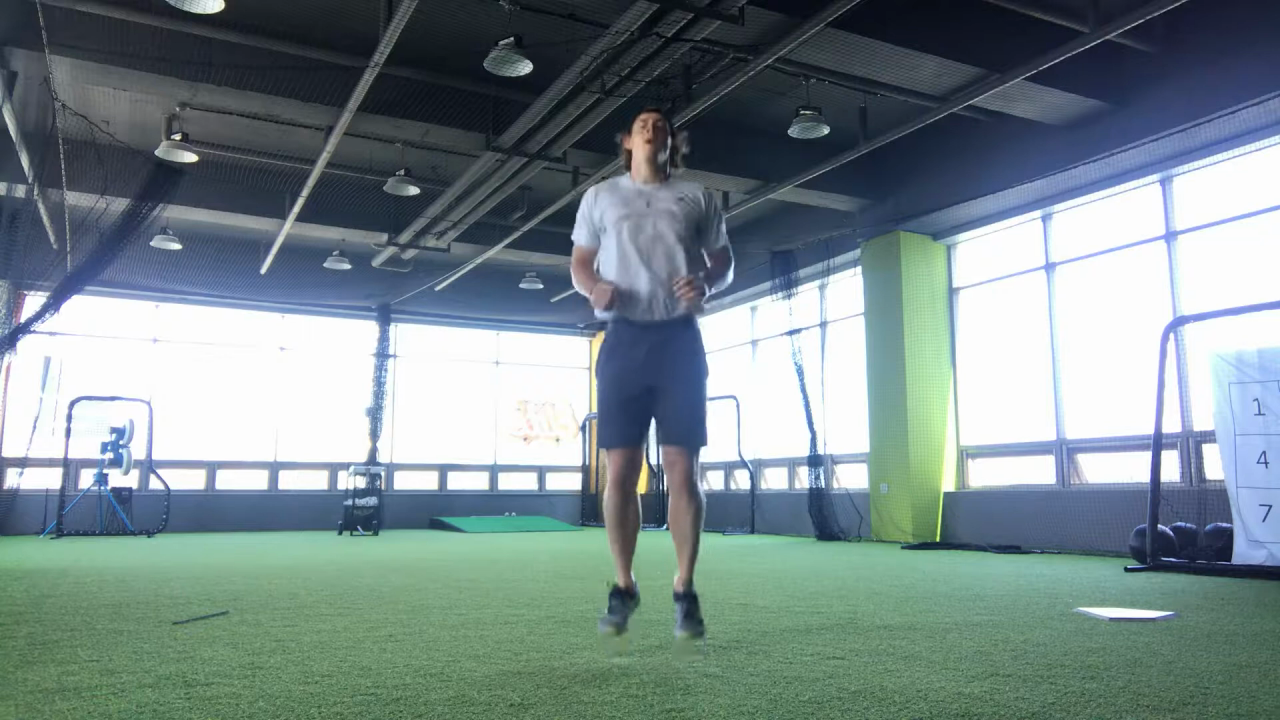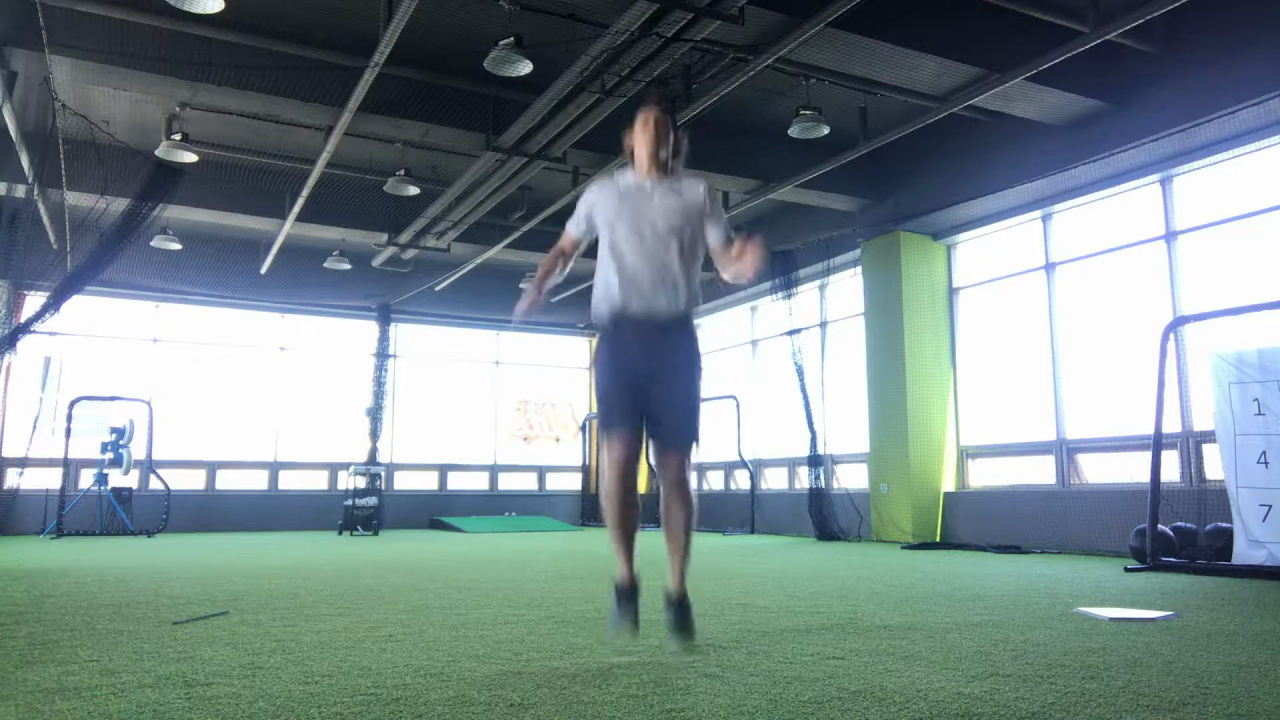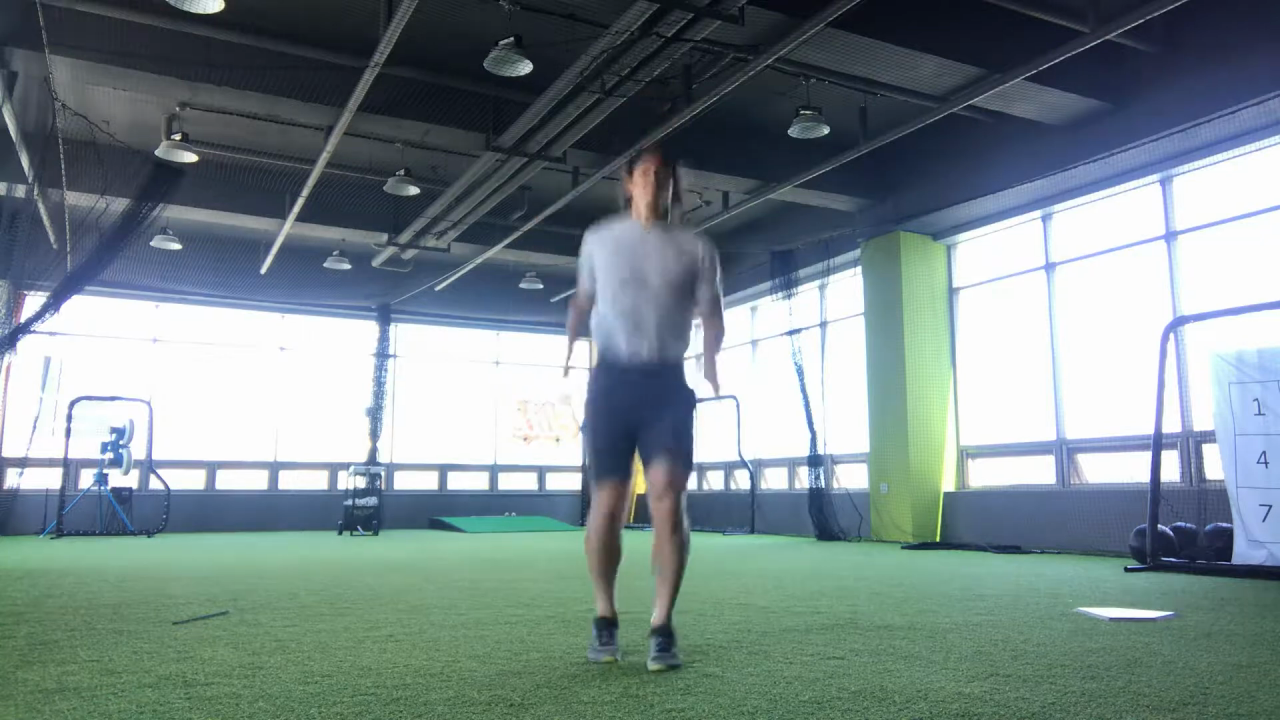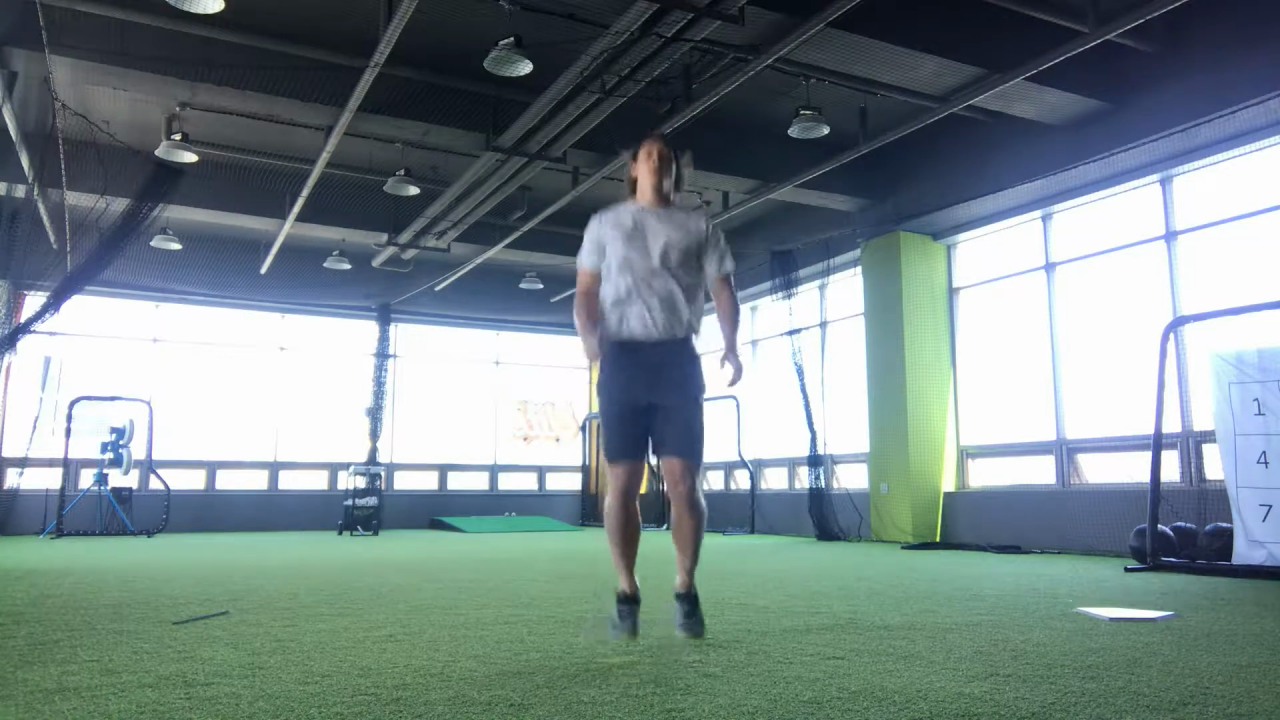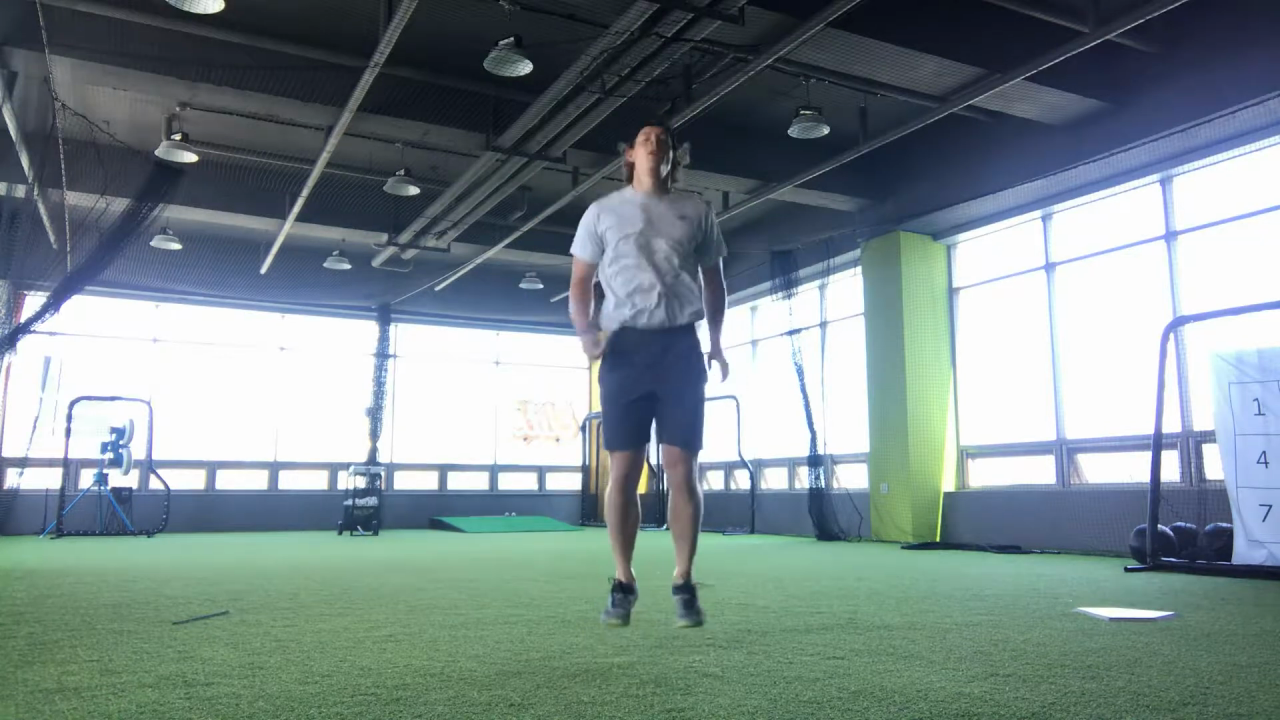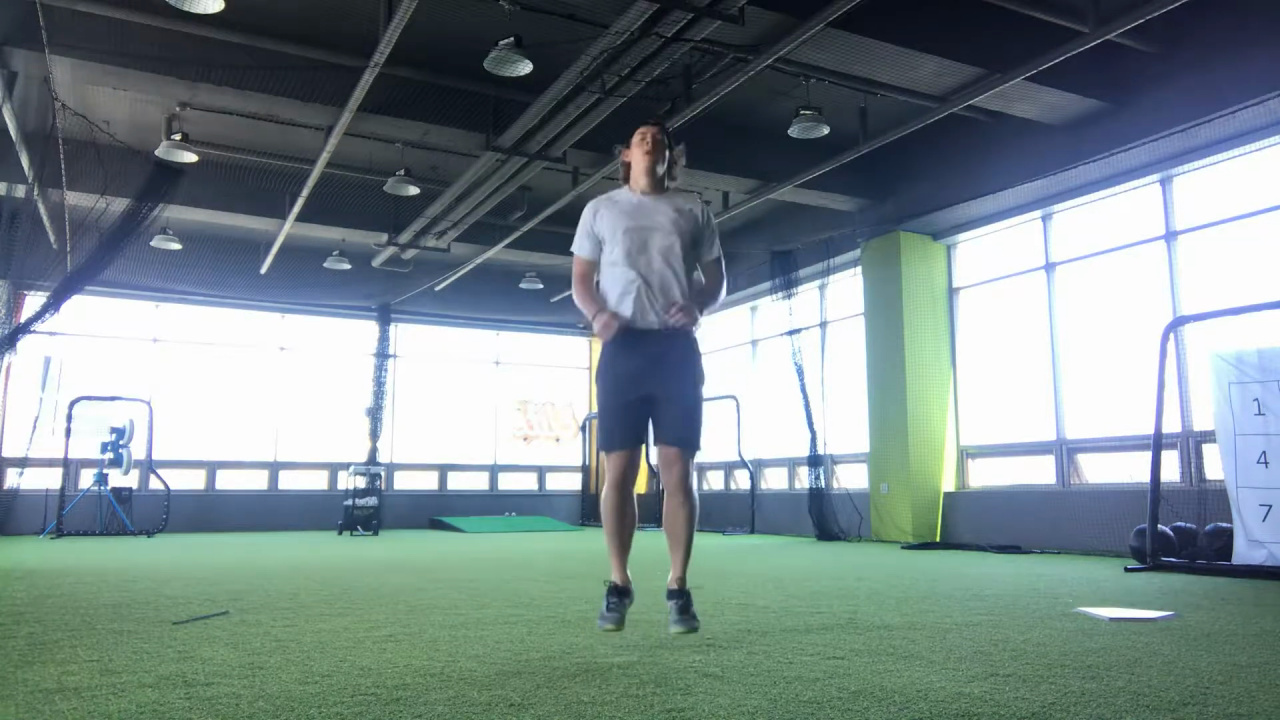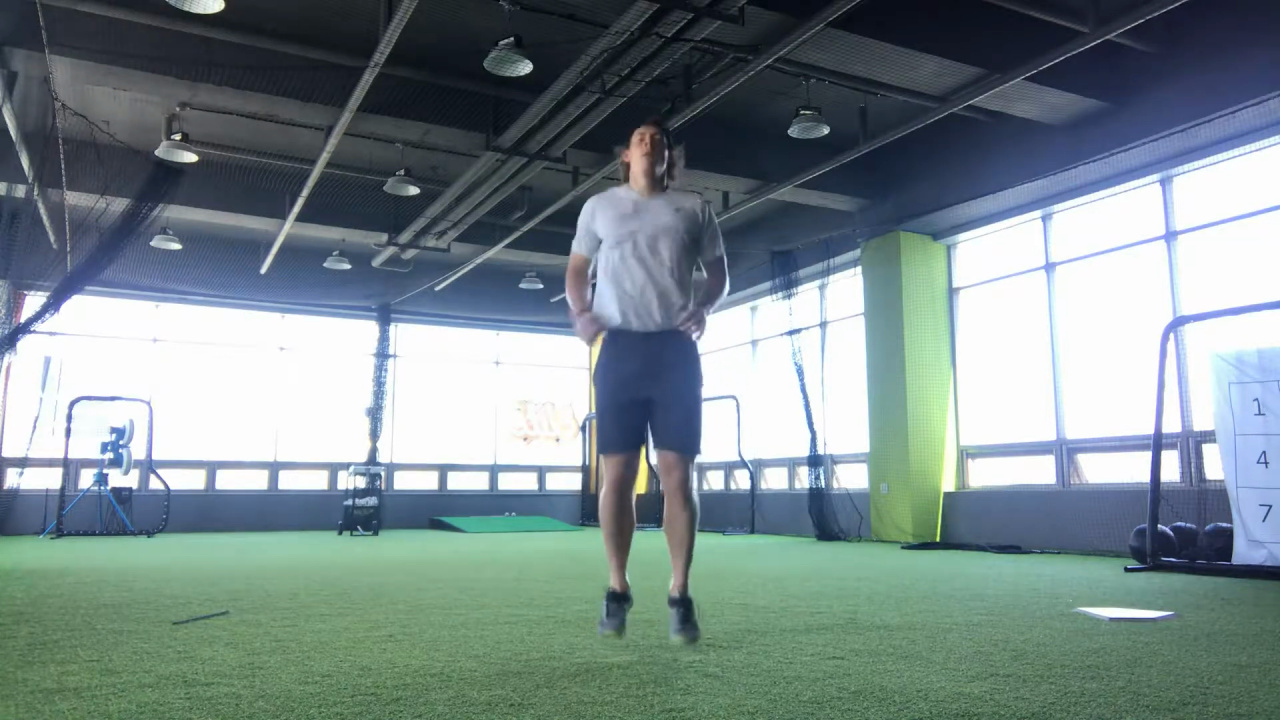
dt=0.4s
person 1, frame 1
left shoulder: (697, 197)
right shoulder: (600, 196)
left elbow: (724, 261)
right elbow: (579, 262)
left wrist: (706, 282)
right wrist: (593, 287)
left hip: (679, 339)
right hip: (623, 340)
left knee: (681, 469)
right knee: (620, 470)
left ankle: (684, 591)
right ankle: (623, 586)
person 1, frame 2
left shoulder: (696, 194)
right shoulder: (601, 193)
left elbow: (728, 268)
right elbow: (567, 247)
left wrist: (746, 261)
right wrist: (536, 289)
left hip: (675, 339)
right hip: (619, 334)
left knee: (674, 473)
right knee: (620, 459)
left ankle: (678, 593)
right ankle: (625, 581)
person 1, frame 3
left shoulder: (695, 246)
right shoulder: (600, 238)
left elbow: (711, 315)
right elbow: (584, 300)
left wrist: (711, 365)
right wrist: (568, 352)
left hip: (667, 380)
right hip: (615, 379)
left knee: (667, 499)
right knee: (608, 506)
left ankle: (662, 628)
right ankle: (605, 620)
person 1, frame 4
left shoulder: (699, 226)
right shoulder: (604, 222)
left elbow: (723, 293)
right elbow: (585, 292)
left wrist: (731, 346)
right wrist: (588, 331)
left hip: (677, 359)
right hip: (623, 360)
left knee: (683, 481)
right knee: (623, 482)
left ankle: (685, 591)
right ankle: (627, 593)
person 1, frame 5
left shoulder: (697, 212)
right shoulder: (603, 211)
left elbow: (713, 280)
right elbow: (580, 281)
left wrist: (717, 340)
right wrist: (586, 330)
left hip: (680, 345)
right hip: (625, 347)
left knee: (681, 468)
right knee: (623, 469)
left ankle: (684, 583)
right ankle: (623, 582)
person 1, frame 6
left shoulder: (694, 211)
right shoulder: (601, 209)
left elbow: (716, 278)
right elbow: (582, 279)
left wrist: (696, 306)
right wrist: (597, 314)
left hip: (676, 348)
right hip: (623, 349)
left knee: (677, 471)
right knee: (619, 470)
left ankle: (678, 588)
right ankle: (619, 584)
person 1, frame 7
left shoulder: (694, 209)
right shoulder: (599, 207)
left elbow: (718, 271)
right elbow: (577, 270)
left wrist: (702, 308)
right wrist: (581, 314)
left hip: (675, 350)
right hip: (620, 350)
left knee: (677, 477)
right knee: (617, 475)
left ankle: (680, 595)
right ankle: (617, 589)
